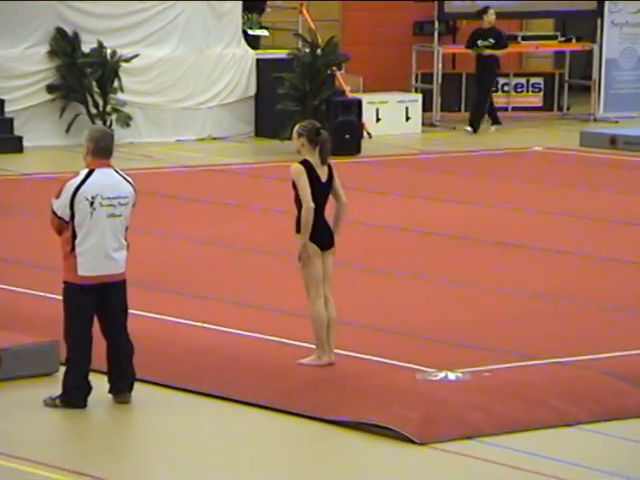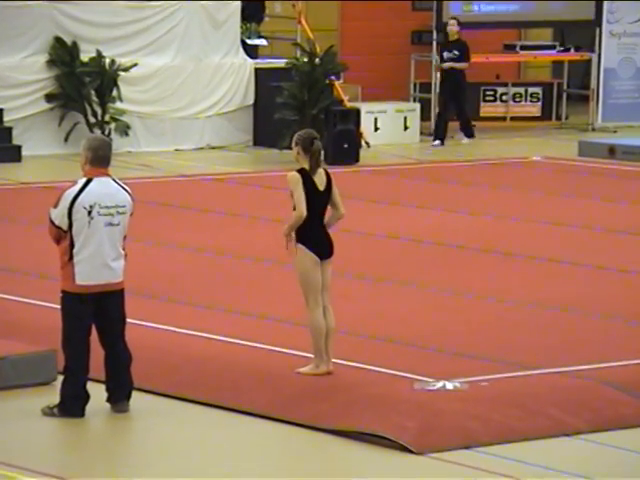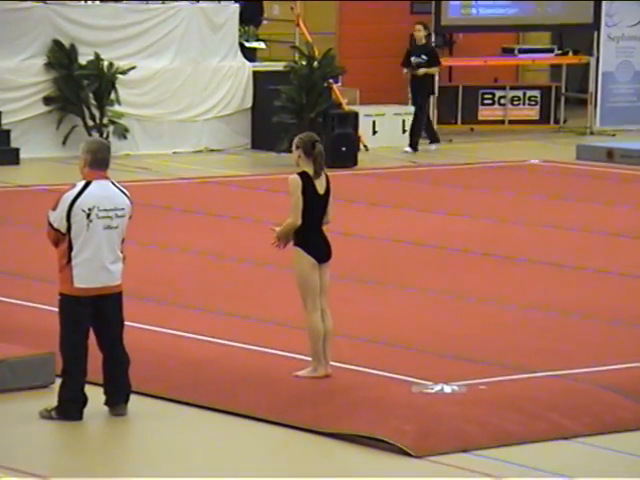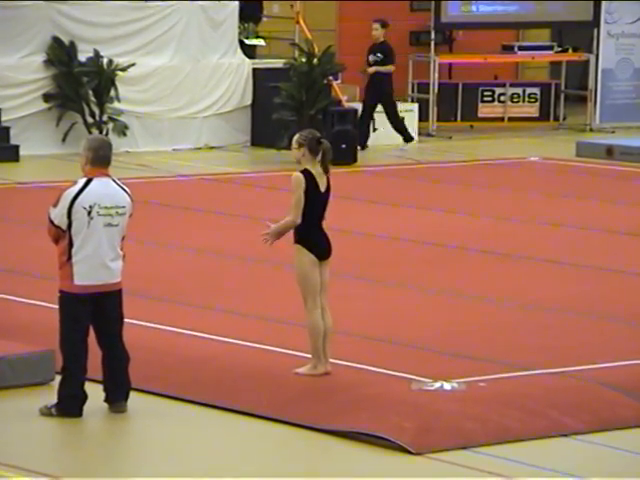
dt=0.5s
person 1, frame 1
left shoulder: (76, 185)
right shoulder: (127, 185)
left elbow: (57, 224)
left hip: (81, 273)
right hip: (115, 271)
left knee: (78, 336)
right knee: (117, 332)
left ankle: (74, 395)
right ankle: (122, 388)
person 1, frame 2
left shoulder: (74, 194)
right shoulder: (124, 194)
left elbow: (55, 233)
left hip: (79, 282)
right hip: (113, 280)
left knee: (76, 345)
right knee: (115, 341)
left ankle: (72, 403)
right ankle: (120, 397)
person 1, frame 3
left shoulder: (73, 197)
right shoulder: (123, 197)
left elbow: (53, 235)
left hip: (77, 284)
right hip: (111, 283)
left knee: (74, 348)
right knee: (113, 343)
left ankle: (70, 407)
right ankle: (118, 400)
person 1, frame 4
left shoulder: (74, 194)
right shoulder: (124, 195)
left elbow: (54, 233)
left hip: (77, 282)
right hip: (111, 281)
left knee: (74, 345)
right knee: (112, 341)
left ankle: (69, 404)
right ankle: (118, 397)
person 2, frame 1
left shoulder: (299, 168)
right shoulder: (327, 166)
left elbow: (308, 206)
right elbow: (342, 202)
left wrist: (304, 241)
right wrist: (334, 233)
left hip: (312, 236)
right hip: (326, 234)
left knee: (315, 296)
right knee: (326, 294)
left ankle: (321, 354)
right ankle: (329, 350)
person 2, frame 2
left shoulder: (296, 177)
right shoulder: (326, 175)
left elbow: (300, 213)
right elbow: (339, 212)
left wrist: (287, 231)
left hip: (307, 244)
right hip: (325, 242)
left knee: (313, 305)
right knee: (325, 303)
left ankle: (319, 362)
right ankle: (327, 359)
person 2, frame 3
left shoulder: (297, 180)
right shoulder: (324, 178)
left elbow: (295, 220)
right elbow: (326, 218)
left wrist: (282, 233)
left hip: (306, 248)
right hip: (323, 245)
left knee: (311, 309)
right knee: (322, 307)
left ankle: (317, 366)
right ankle: (324, 363)
person 2, frame 4
left shoulder: (300, 178)
right shoulder: (324, 176)
left elbow: (296, 218)
left wrist: (277, 230)
right wrist: (283, 229)
left hip: (306, 245)
right hip: (323, 242)
left knee: (312, 307)
right knee: (322, 305)
left ankle: (317, 362)
right ankle: (324, 360)
person 3, frame 1
left shoulder: (497, 33)
right shoulder: (476, 33)
left elbow: (503, 51)
right elbow: (469, 50)
left wrist: (490, 52)
right wrist: (475, 52)
left hip: (491, 68)
right hip: (480, 68)
left knee: (482, 96)
right knee: (485, 96)
left ankle: (473, 125)
right ankle: (496, 121)
person 3, frame 2
left shoulder: (462, 44)
right shoulder: (444, 45)
left elbow: (465, 65)
left wrist: (451, 64)
right wrist: (440, 66)
left hip: (459, 81)
right hip: (445, 80)
left knee: (460, 108)
right knee: (442, 109)
left ankle: (469, 134)
right ankle: (439, 138)
person 3, frame 3
left shoulder: (430, 49)
right shoulder: (411, 50)
left elbow: (436, 69)
right elbow: (406, 67)
left wrist: (425, 70)
right wrist: (406, 71)
left hip: (426, 86)
right hip: (415, 85)
left knee: (419, 114)
right knee: (423, 114)
left ankle: (413, 145)
right ankle: (434, 139)
person 3, frame 4
left shoulder: (387, 47)
right shoulder: (372, 48)
left elbow: (391, 68)
left wrist: (375, 69)
right wrist: (367, 70)
left hip: (385, 86)
right hip: (373, 84)
left knee: (392, 114)
right knee: (366, 113)
left ankle: (407, 137)
right ankle: (361, 142)
